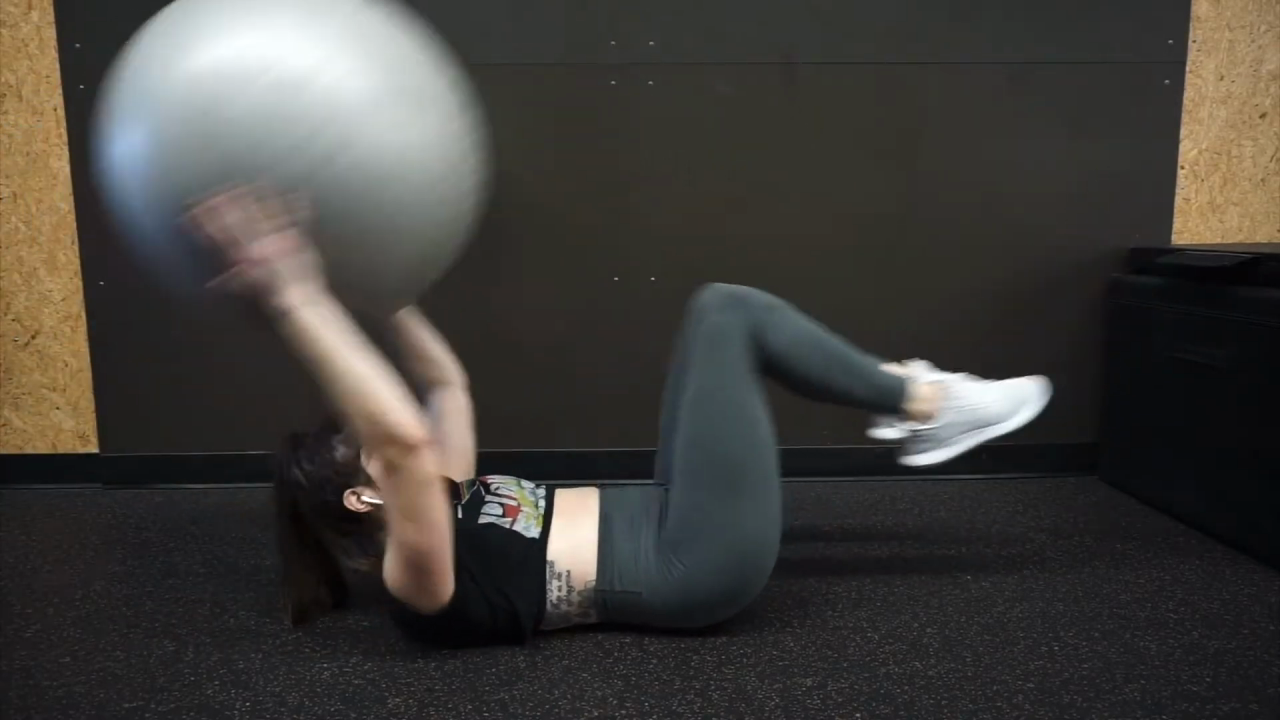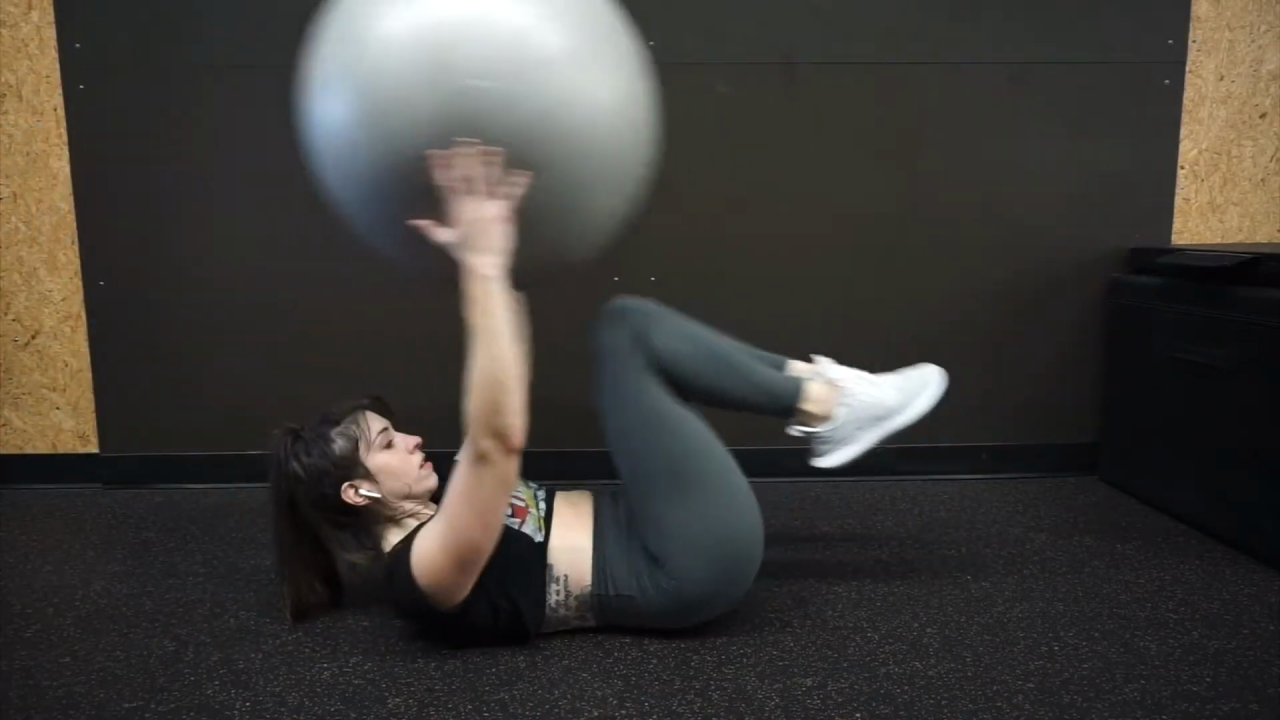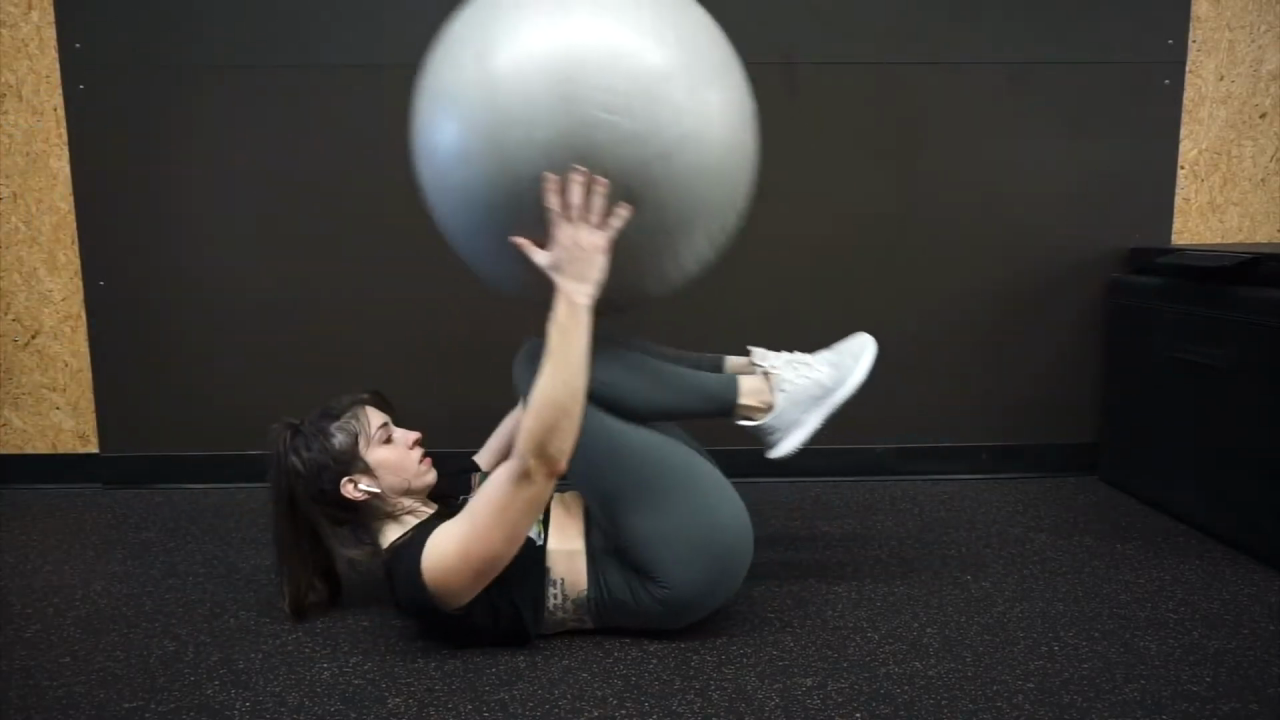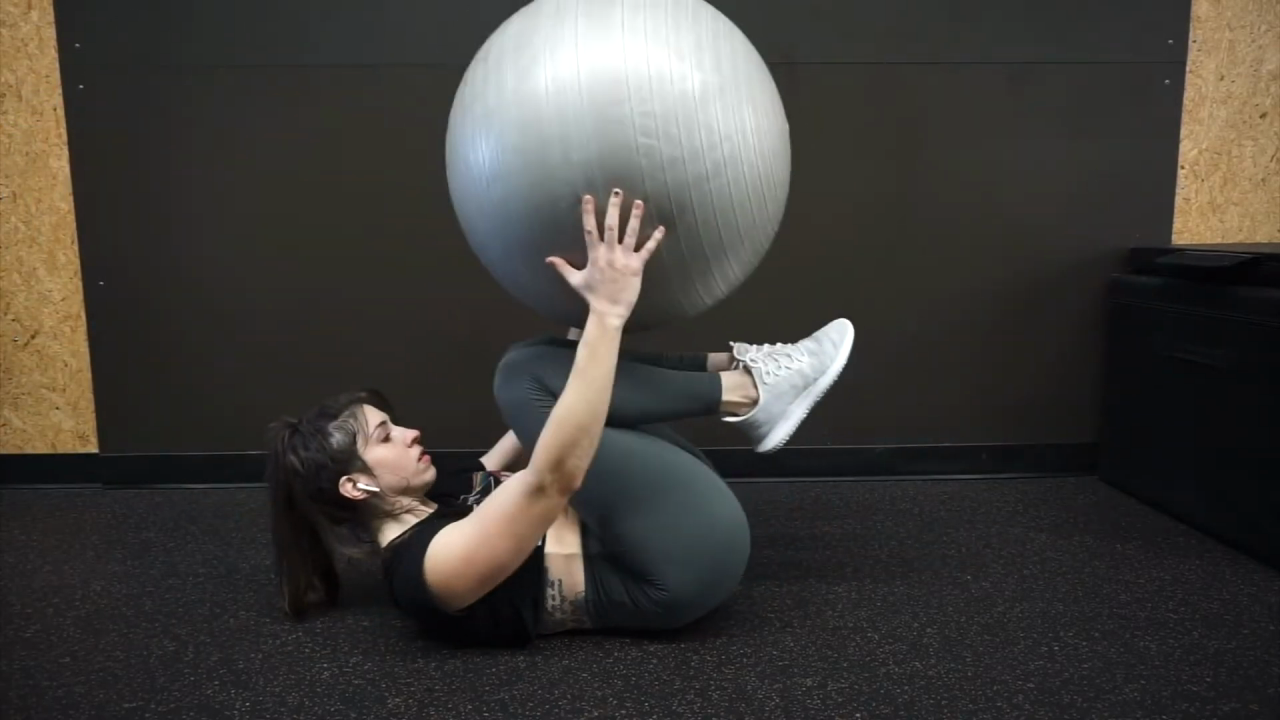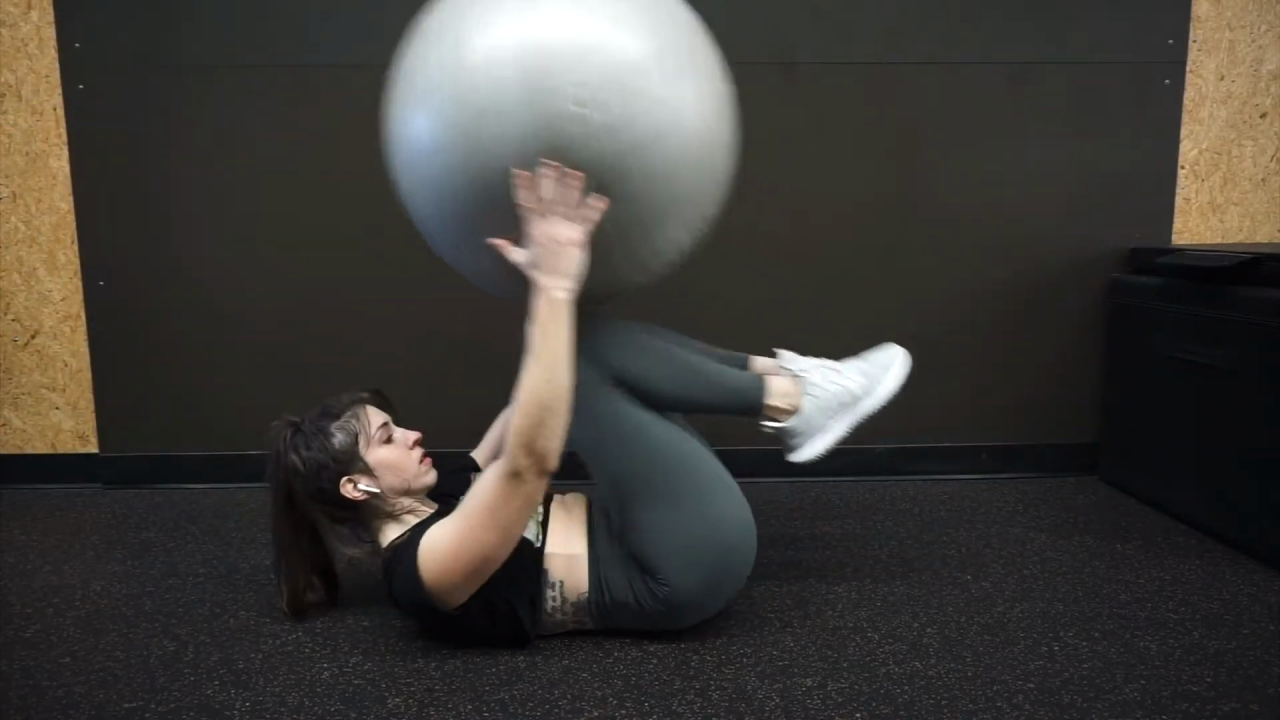
dt=0.2s
person 1, frame 1
left shoulder: (450, 508)
right shoulder: (421, 586)
left elbow: (444, 380)
right elbow: (401, 435)
right wrist: (300, 299)
left hip: (675, 519)
right hip: (702, 566)
left knee: (722, 317)
right knee: (723, 311)
left ankle: (919, 397)
right ankle: (924, 404)
person 1, frame 2
left shoulder: (427, 518)
right shoulder: (425, 571)
left elbow: (489, 425)
right elbow: (498, 437)
left wrist: (496, 272)
right wrist: (483, 265)
left hip: (681, 551)
right hip: (698, 564)
left knee: (630, 333)
right knee: (624, 327)
left ankle: (821, 393)
right ankle: (822, 406)
person 1, frame 3
left shoulder: (437, 505)
right shoulder: (428, 569)
left elbow: (544, 412)
right elbow: (541, 460)
left wrist: (572, 283)
right wrist: (574, 290)
left hip: (677, 541)
right hip: (692, 556)
left knee: (551, 366)
right knee: (549, 364)
left ankle: (758, 380)
right ankle: (761, 397)
person 1, frame 4
left shoulder: (437, 503)
right shoulder: (428, 568)
left elbow: (550, 434)
right elbow: (557, 476)
right wrist: (607, 311)
left hip: (668, 535)
right hip: (690, 553)
left knee: (539, 374)
right knee: (526, 377)
left ankle: (737, 374)
right ankle: (744, 392)
person 1, frame 5
left shoulder: (436, 504)
right shoulder: (425, 566)
left elbow: (520, 437)
right elbow: (534, 458)
right wrist: (554, 285)
left hip: (679, 542)
right hip: (691, 562)
left knee: (582, 354)
right knee: (591, 345)
left ankle: (784, 381)
right ankle: (789, 400)
